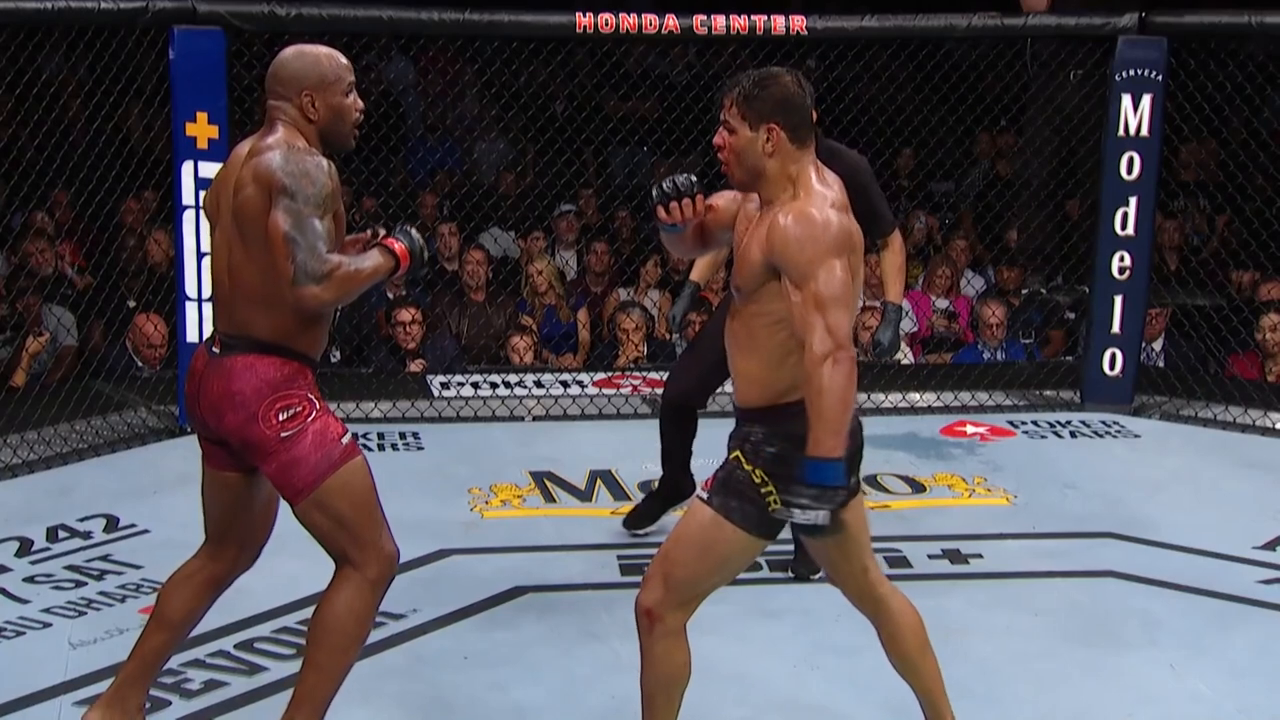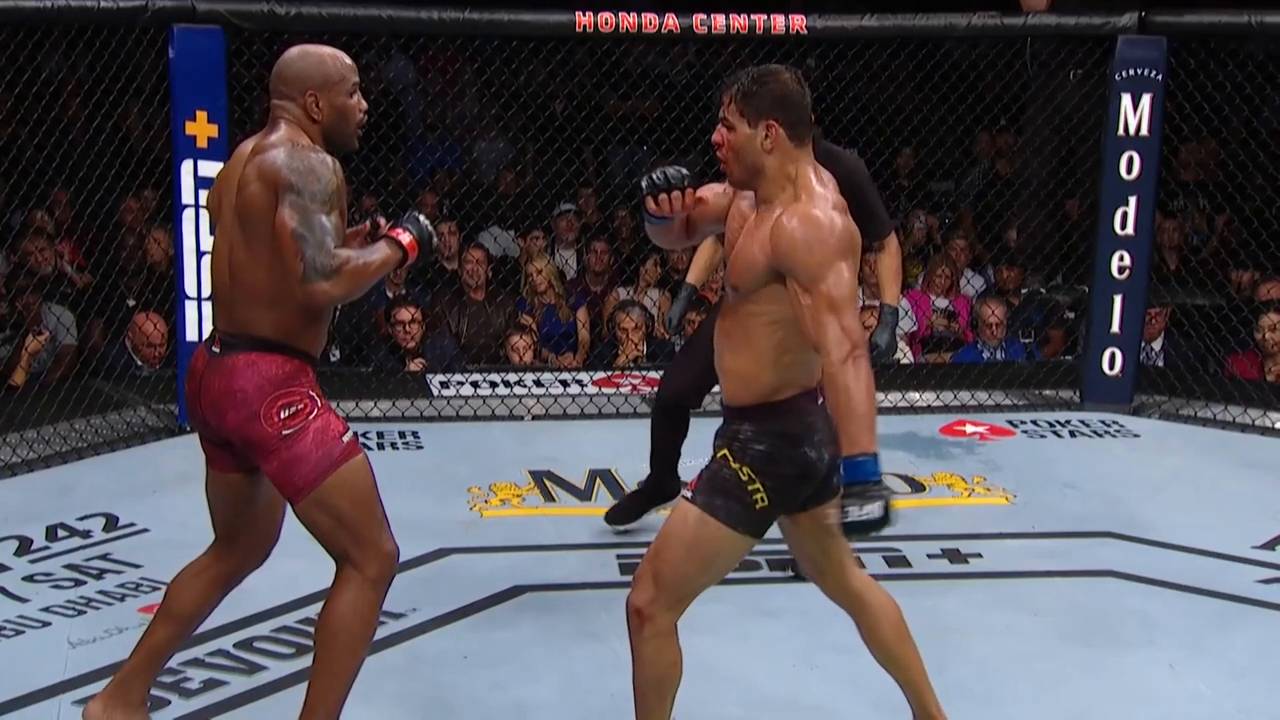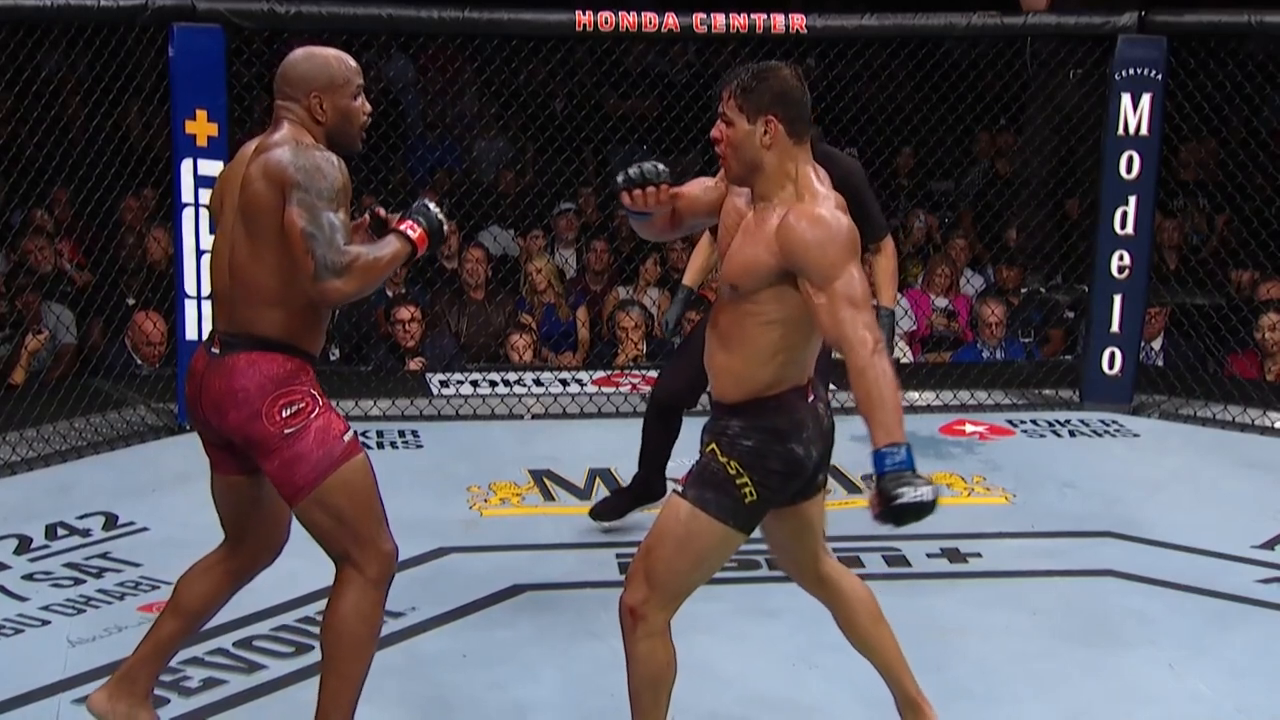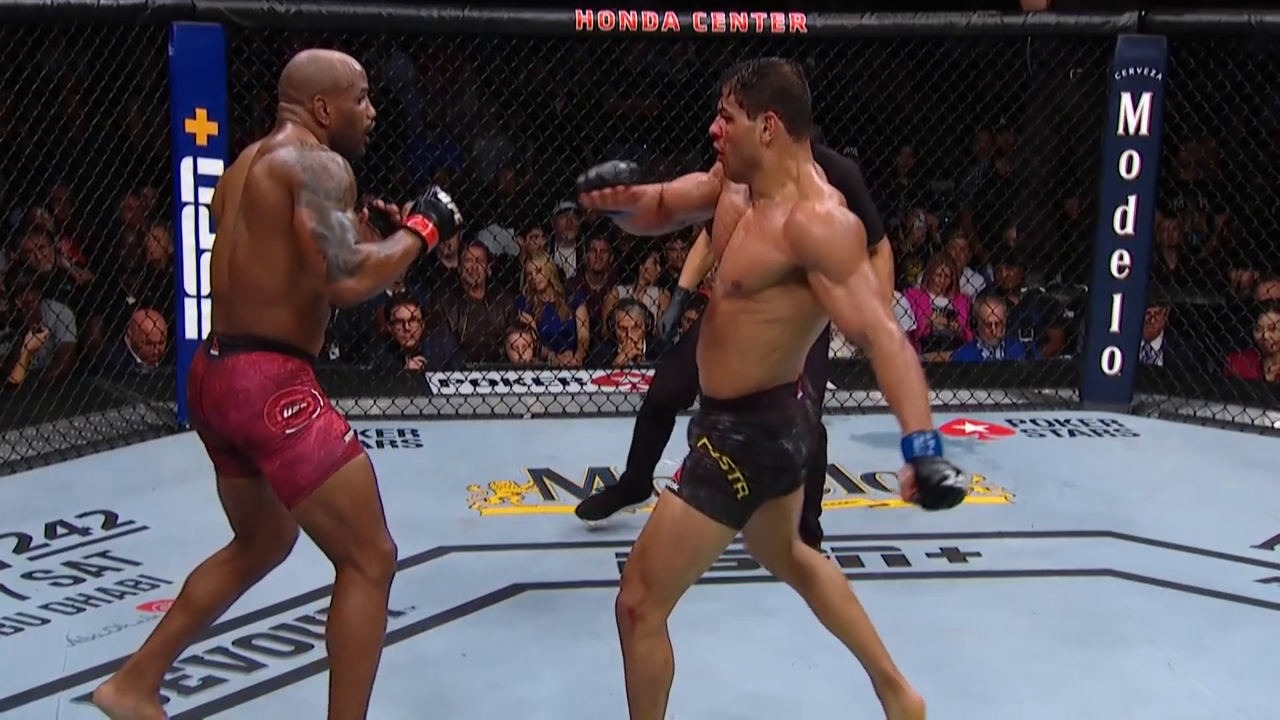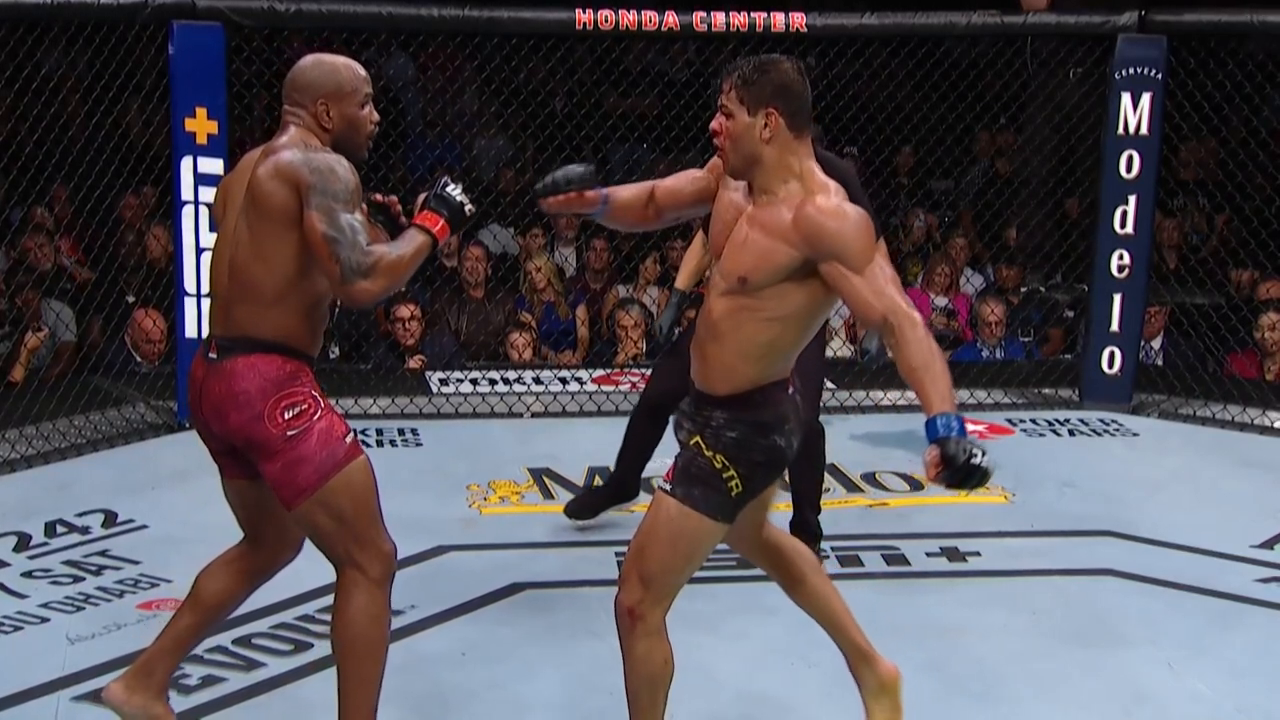
dt=1s
person 1, frame 1
left shoulder: (242, 160)
right shoulder: (302, 163)
right elbow: (312, 290)
left wrist: (347, 249)
right wrist: (390, 254)
left hip: (218, 372)
right hip: (269, 386)
left knee: (227, 553)
right knee: (371, 559)
person 1, frame 2
left shoulder: (244, 159)
right shoulder: (307, 162)
right elbow: (321, 285)
left wrist: (351, 242)
right wrist: (399, 243)
left hip: (218, 372)
right hip: (269, 384)
left knee: (239, 549)
right knee: (370, 559)
person 1, frame 3
left shoulder: (246, 162)
right shoulder: (312, 163)
right elbow: (332, 282)
left wrist: (354, 235)
right wrist: (410, 233)
left hip: (217, 371)
right hip: (269, 384)
left knee: (252, 544)
right knee: (370, 559)
person 1, frame 4
left shoulder: (246, 166)
right shoulder: (317, 164)
right elbow: (346, 281)
left wrist: (363, 229)
right wrist: (419, 228)
left hip: (216, 374)
right hip: (270, 384)
left knee: (264, 541)
right knee: (370, 560)
person 1, frame 5
left shoulder: (247, 170)
right shoulder: (322, 166)
right elbow: (359, 283)
left wrist: (366, 230)
right wrist: (431, 223)
left hip: (217, 377)
right hip: (270, 387)
left knee: (273, 541)
right knee: (369, 561)
person 2, frame 1
left shoulder: (806, 221)
right shoulder: (766, 194)
left elbow: (831, 354)
right elbow: (694, 240)
left wrist: (821, 476)
right wrist: (677, 218)
left hip: (783, 438)
right hip: (806, 432)
left knee: (659, 604)
right knee: (869, 587)
person 2, frame 2
left shoulder: (808, 224)
right shoulder: (754, 187)
left elbow: (844, 350)
right elbow: (678, 232)
left wrist: (861, 470)
right wrist: (663, 211)
left hip: (769, 438)
right hip: (795, 426)
left knee: (650, 604)
right knee: (843, 579)
person 2, frame 3
left shoulder: (812, 224)
right shoulder: (745, 183)
left elbow: (862, 345)
right elbow: (668, 221)
left wrist: (894, 461)
right wrist: (646, 204)
left hip: (759, 435)
right hip: (788, 420)
left knee: (643, 603)
right knee: (816, 569)
person 2, frame 4
left shoulder: (817, 222)
right shoulder: (736, 178)
left elbow: (881, 334)
right elbow: (658, 210)
left wrist: (921, 447)
right wrist: (623, 200)
left hip: (747, 430)
right hip: (767, 417)
left knee: (639, 603)
right knee: (785, 554)
person 2, frame 5
left shoulder: (823, 217)
right shoulder: (731, 174)
left elbow: (899, 320)
right elbow: (651, 204)
left wrist: (944, 427)
right wrist: (596, 202)
left hip: (739, 426)
right hip: (722, 409)
left knee: (638, 602)
right knee: (752, 537)
person 3, frame 1
left shoulder: (846, 168)
left elbow: (889, 240)
left wrist: (891, 315)
right wrist: (690, 290)
right knee: (680, 392)
right ankle: (674, 483)
person 3, frame 2
left shoulder: (841, 169)
left elbow: (885, 243)
right elbow: (718, 232)
left wrist: (888, 317)
right wrist: (686, 293)
right knee: (674, 390)
right ankle: (660, 483)
person 3, frame 3
left shoulder: (839, 171)
left elbow: (880, 245)
right elbow: (714, 234)
left wrist: (885, 316)
right wrist: (683, 295)
right knee: (669, 391)
right ankle: (647, 483)
person 3, frame 4
left shoulder: (836, 173)
left elbow: (877, 247)
right elbow: (711, 234)
right wrist: (680, 296)
right knee: (664, 392)
left ankle: (806, 527)
right ankle: (634, 484)
person 3, frame 5
left shoulder: (832, 173)
right elbow: (708, 235)
right wrist: (677, 298)
left knee: (802, 419)
right knee: (659, 391)
left ankle: (806, 528)
right ankle: (622, 484)
